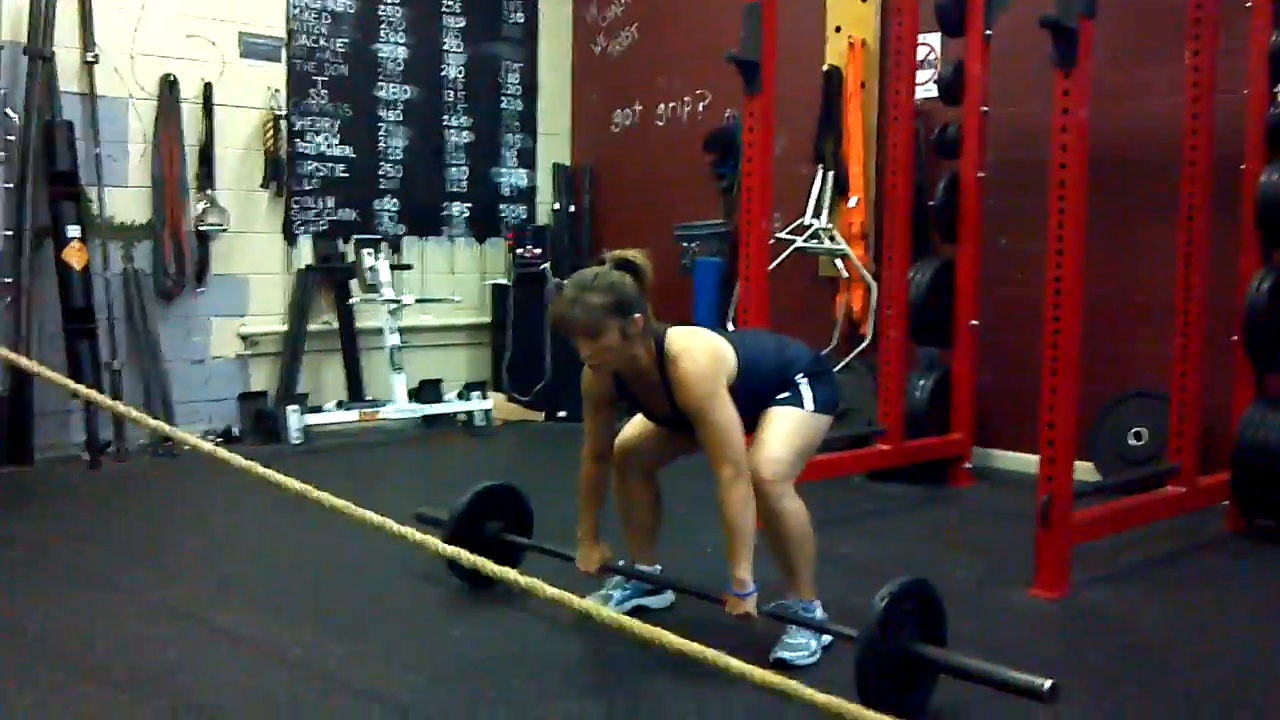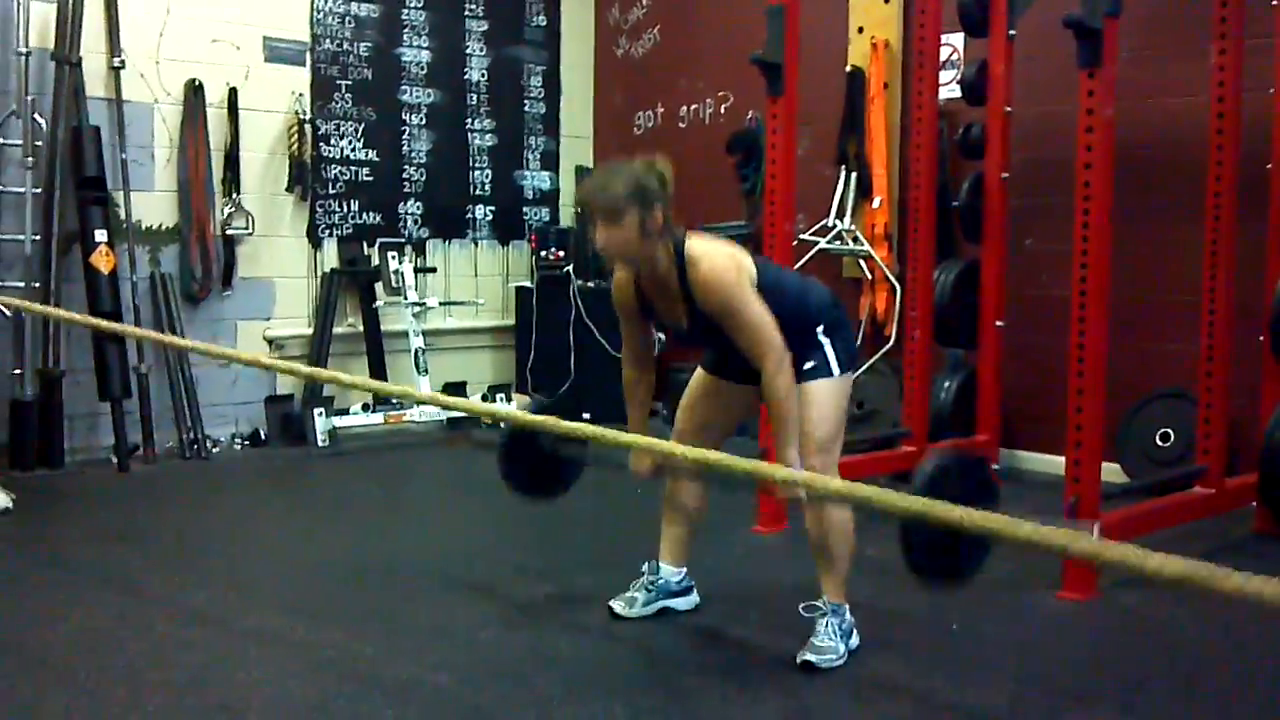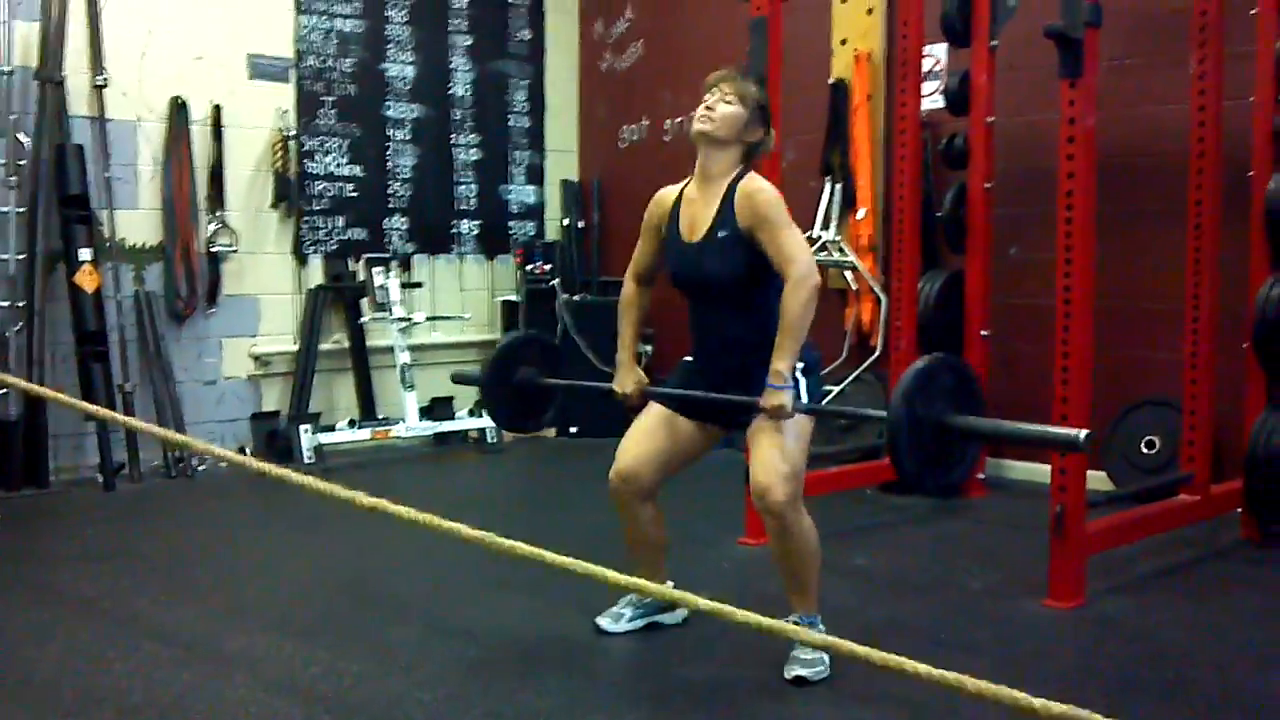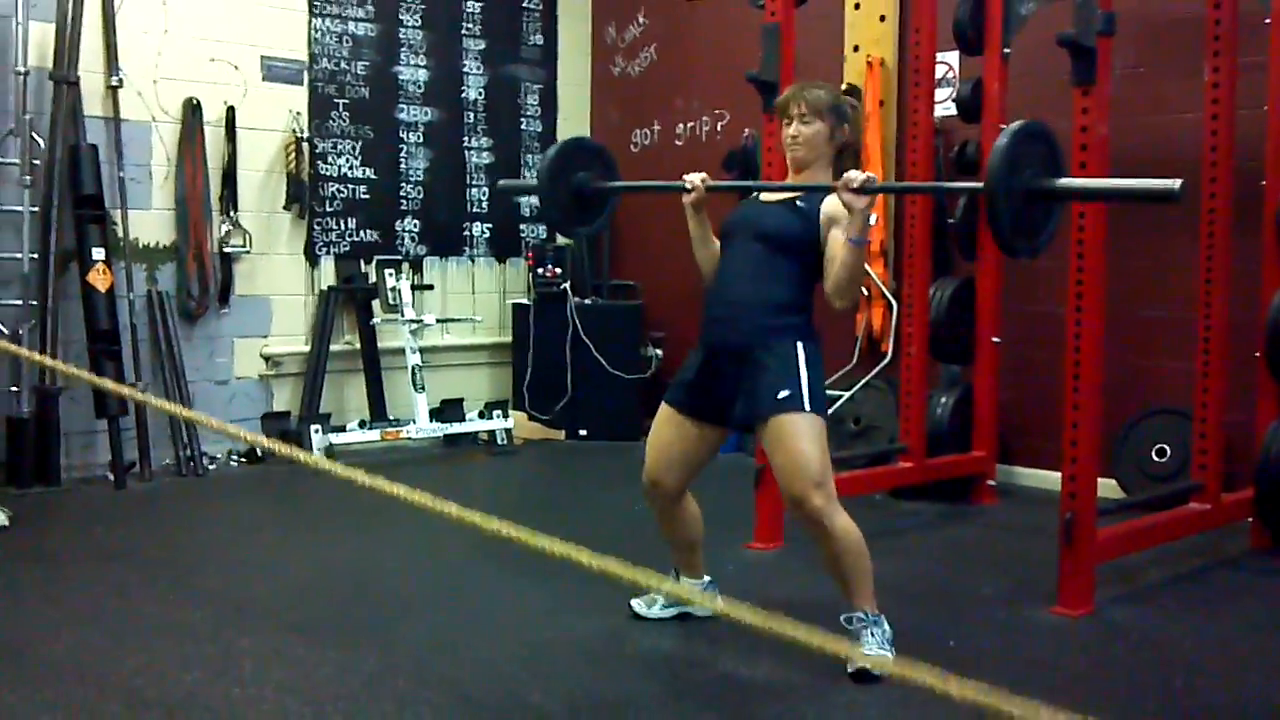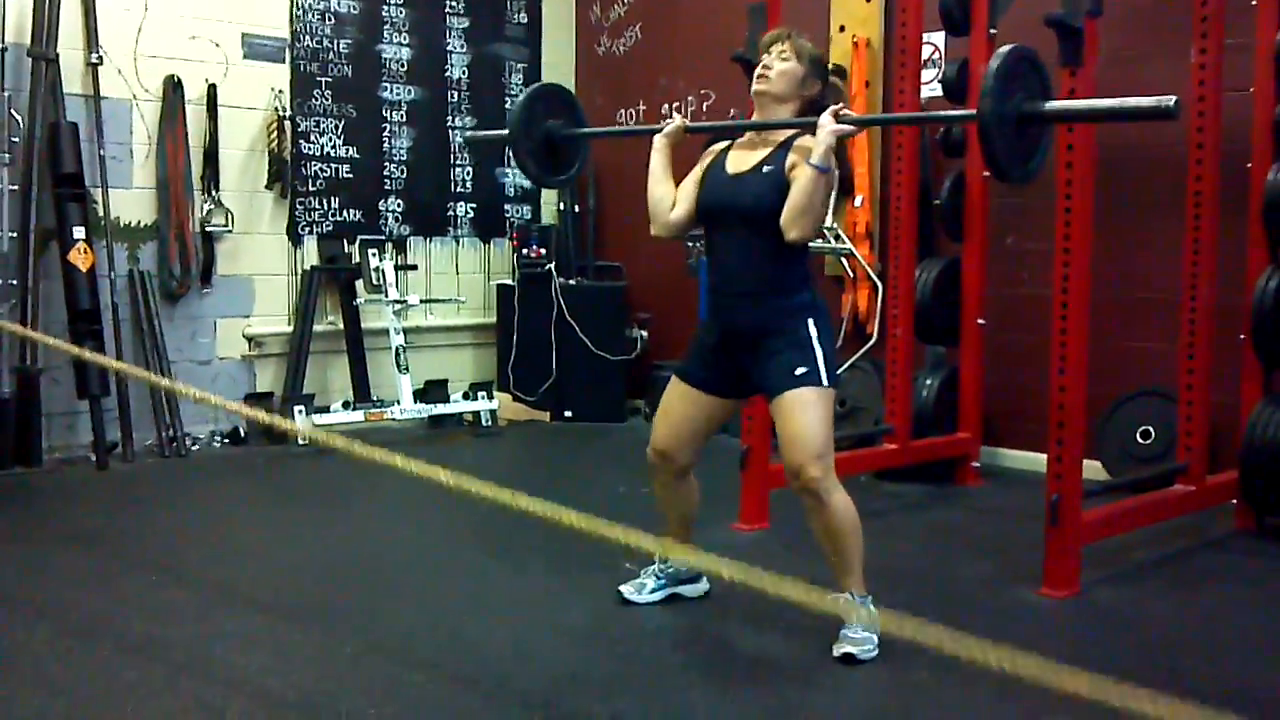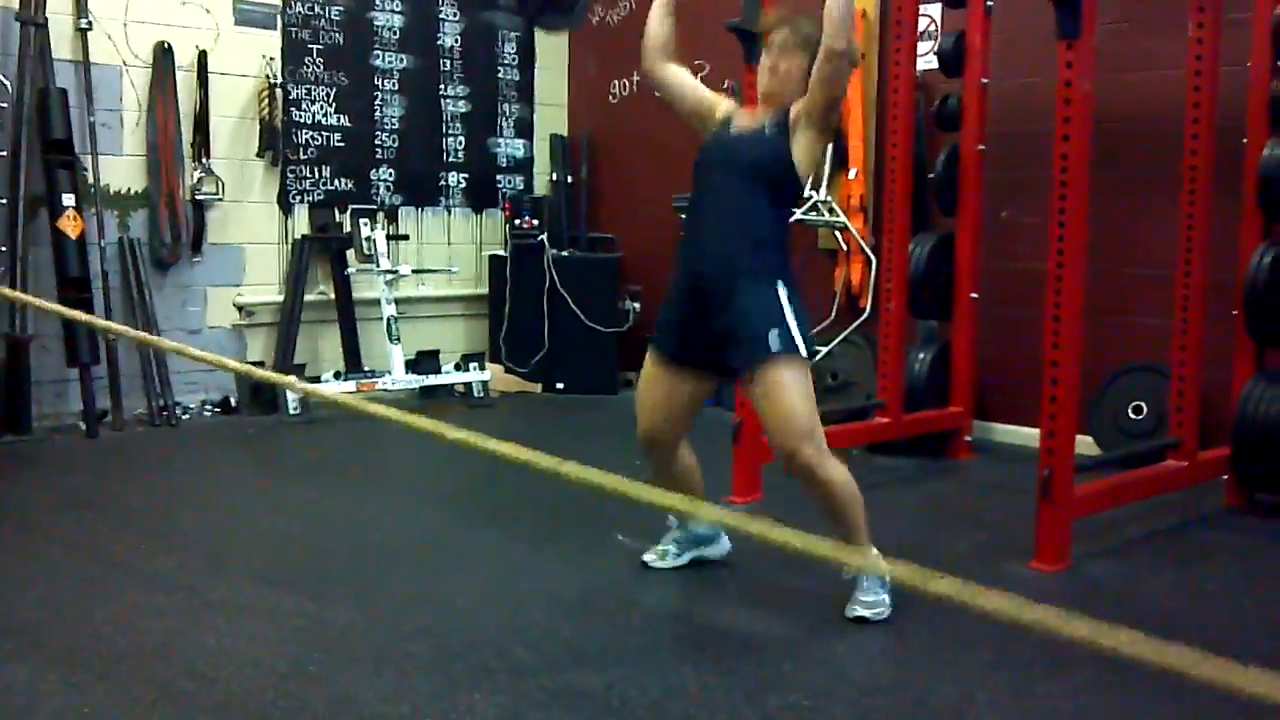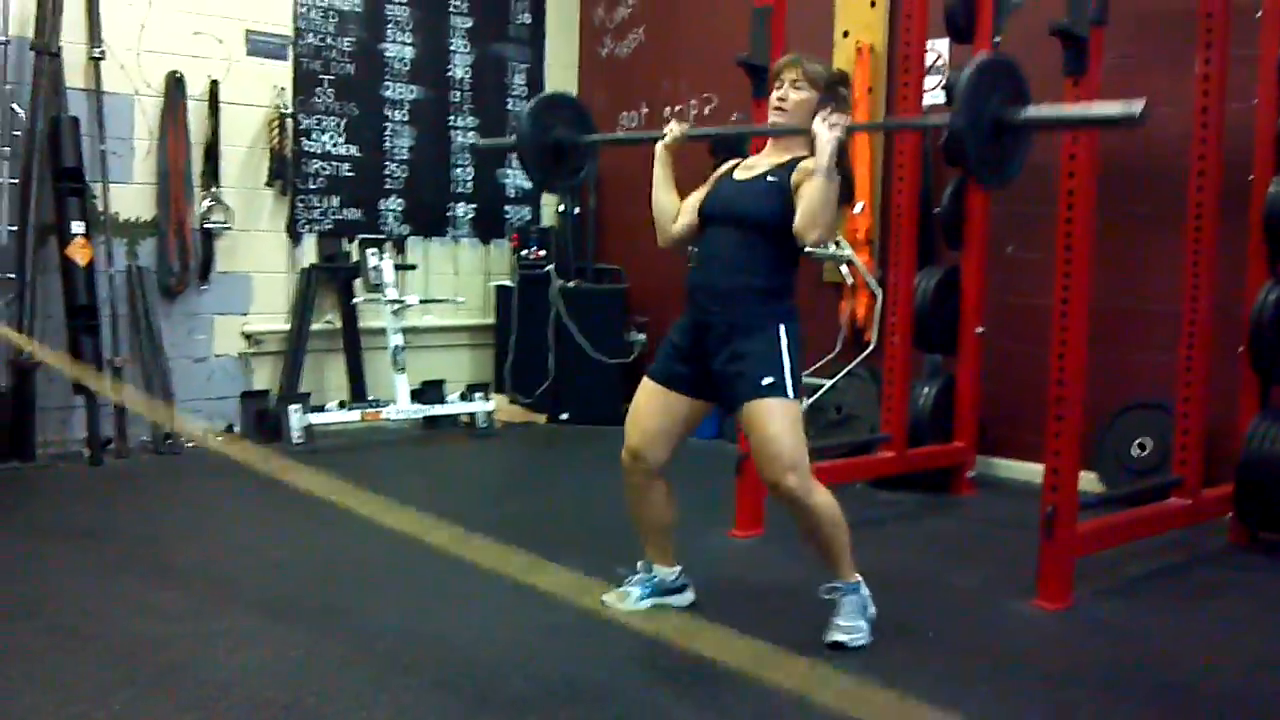
dt=0.7s
person 1, frame 1
left shoulder: (690, 365)
right shoulder: (600, 374)
left elbow: (732, 476)
right elbow: (596, 457)
left wrist: (742, 583)
right wrist: (588, 539)
left hip: (797, 380)
right hip: (737, 388)
left knee: (767, 476)
right knee: (630, 454)
left ankle: (806, 610)
right ankle: (645, 576)
person 1, frame 2
left shoulder: (710, 268)
right shoulder: (627, 279)
left elbow: (775, 360)
right elbow: (636, 359)
left wrist: (791, 455)
right wrist: (641, 439)
left hip: (813, 330)
right hip: (735, 346)
left knee: (815, 466)
right knee: (686, 451)
left ankle: (835, 616)
right ankle: (670, 579)
person 1, frame 3
left shoulder: (755, 195)
right shoulder: (665, 204)
left elbow: (804, 279)
right elbow: (638, 281)
left wrist: (779, 377)
right wrist: (626, 361)
left hip: (775, 369)
right hip: (706, 369)
left knee: (775, 494)
right knee: (628, 477)
left ankle: (807, 626)
right ankle: (654, 595)
person 1, frame 4
left shoulder: (838, 205)
right shoulder: (761, 196)
left elbow: (842, 295)
left wrist: (856, 220)
right wrist: (695, 212)
left hip: (780, 354)
right hip: (712, 353)
left knee: (812, 500)
right knee: (660, 481)
left ankle: (870, 622)
right ankle: (694, 584)
person 1, frame 5
left shoulder: (805, 150)
right shoulder: (718, 152)
left elbow: (796, 228)
right elbow: (665, 222)
left wrist: (824, 147)
right wrist: (661, 145)
left hip: (790, 330)
right hip: (722, 330)
left knee: (810, 473)
right knee: (666, 454)
left ankle: (856, 606)
right ankle: (679, 567)
person 1, frame 6
left shoulder: (808, 125)
right shoulder: (728, 118)
left elbow: (837, 55)
right elbow: (657, 61)
left hip: (759, 299)
right hip: (693, 298)
left knee: (802, 454)
right knee: (654, 437)
left ankle: (869, 567)
right ankle: (698, 529)
person 1, frame 7
left shoulder: (812, 173)
right shoulder: (731, 168)
left elbow: (813, 233)
right elbow: (672, 232)
left wrist: (826, 153)
right wrist: (663, 154)
left hip: (759, 334)
right hip: (695, 331)
left knee: (788, 479)
right knee: (639, 456)
left ankle: (850, 590)
right ankle: (663, 575)
